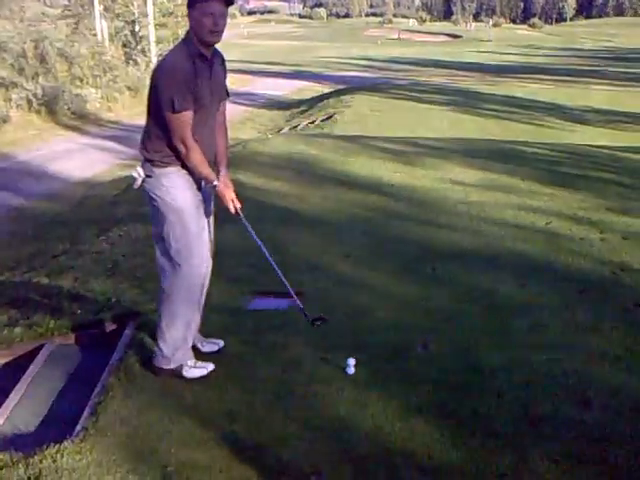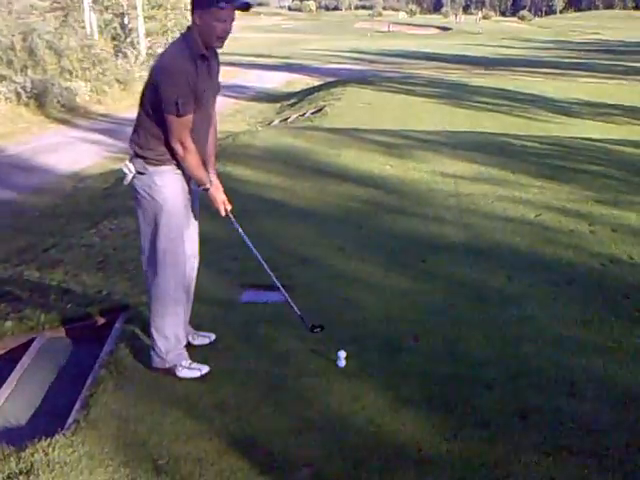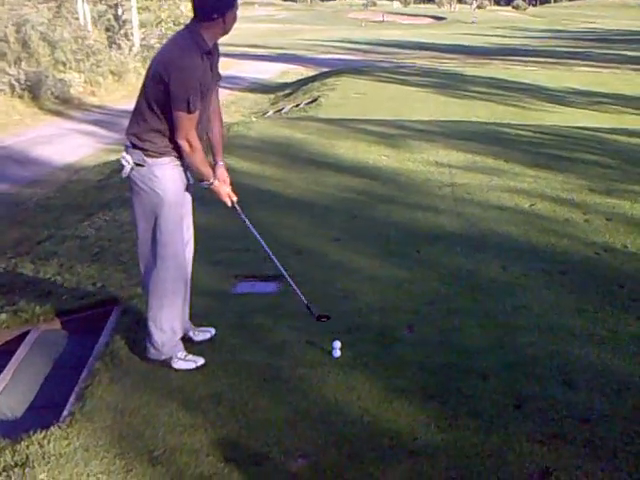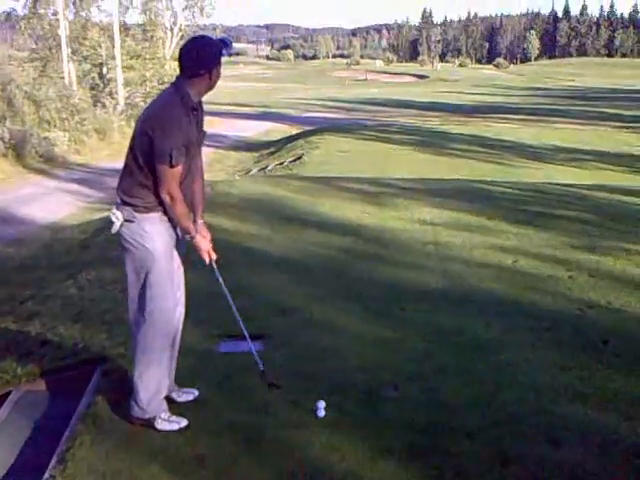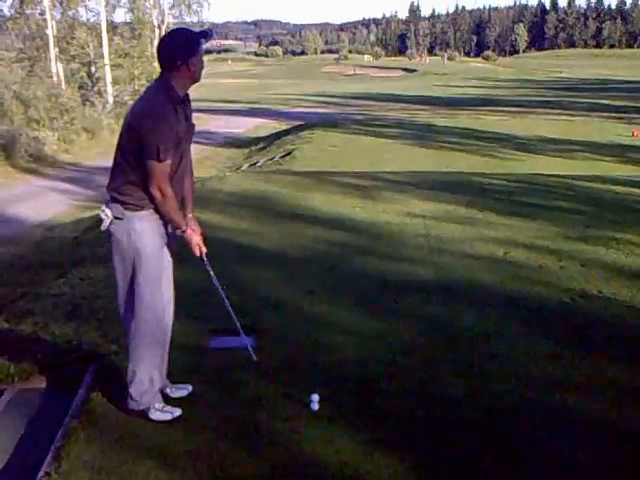
dt=0.5s
person 1, frame 1
left shoulder: (216, 61)
right shoulder: (174, 67)
right elbow: (183, 141)
left wrist: (224, 173)
right wrist: (215, 184)
left hip: (197, 174)
right hip: (169, 175)
left knee: (200, 261)
right knee: (188, 263)
left ankle: (188, 334)
right ankle: (171, 354)
person 1, frame 2
left shoulder: (210, 57)
right shoulder: (176, 66)
right elbow: (180, 143)
left wrist: (212, 173)
right wrist: (208, 187)
left hip: (181, 170)
right hip: (159, 172)
left knee: (186, 256)
right knee: (170, 263)
left ankle: (179, 327)
right ankle: (167, 352)
person 1, frame 3
left shoulder: (207, 47)
right shoulder: (185, 61)
left elbow: (212, 107)
right elbow: (185, 138)
left wrist: (219, 163)
right wrist: (212, 181)
left hip: (173, 159)
right hip: (155, 163)
left knee: (180, 248)
right knee: (167, 255)
left ankle: (178, 323)
right ankle: (163, 344)
person 1, frame 4
left shoulder: (193, 106)
right shoulder: (169, 116)
left elbow: (195, 166)
right elbow: (169, 191)
left wrist: (200, 221)
right wrist: (195, 235)
left hip: (164, 217)
right hip: (145, 220)
left knee: (171, 307)
right knee: (159, 313)
left ankle: (164, 384)
right ankle: (147, 405)
person 1, frame 5
left shoulder: (181, 101)
right shoulder: (156, 111)
left elbow: (184, 161)
right elbow: (158, 187)
left wrist: (190, 216)
right wrist: (184, 230)
left hip: (153, 213)
right hip: (134, 217)
left knee: (161, 304)
right knee: (149, 309)
left ankle: (156, 380)
right ankle: (142, 396)
